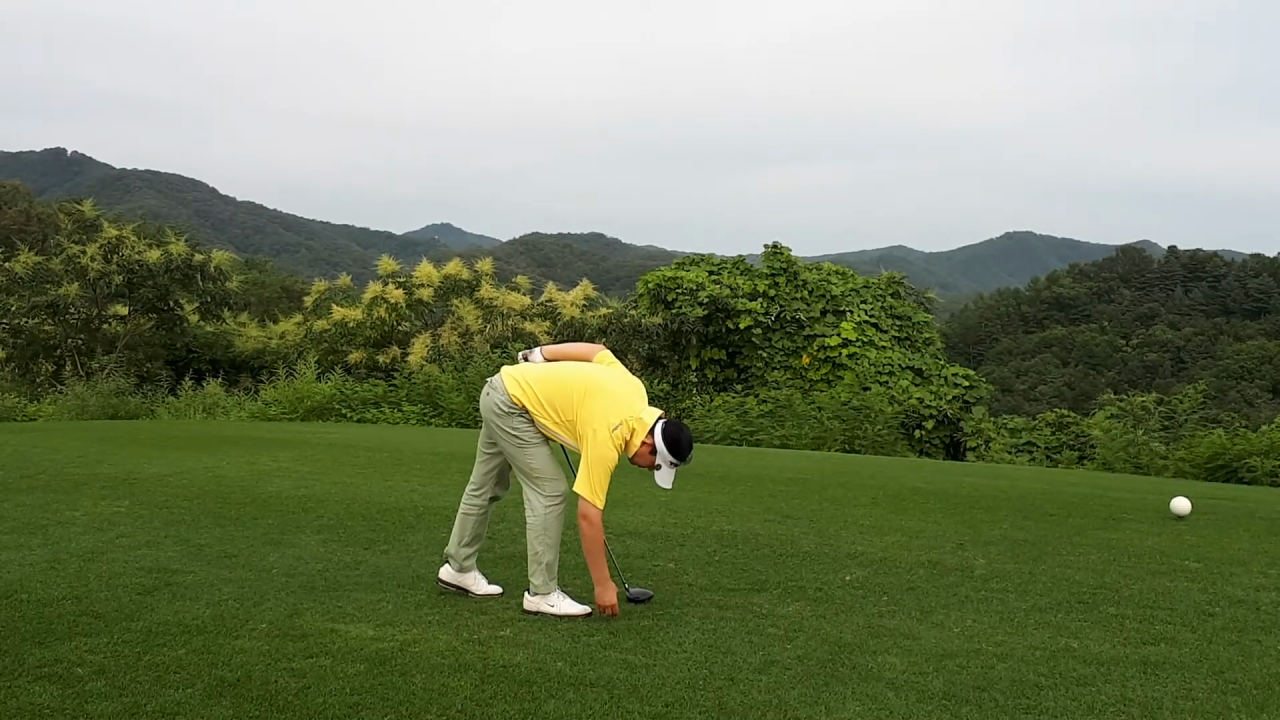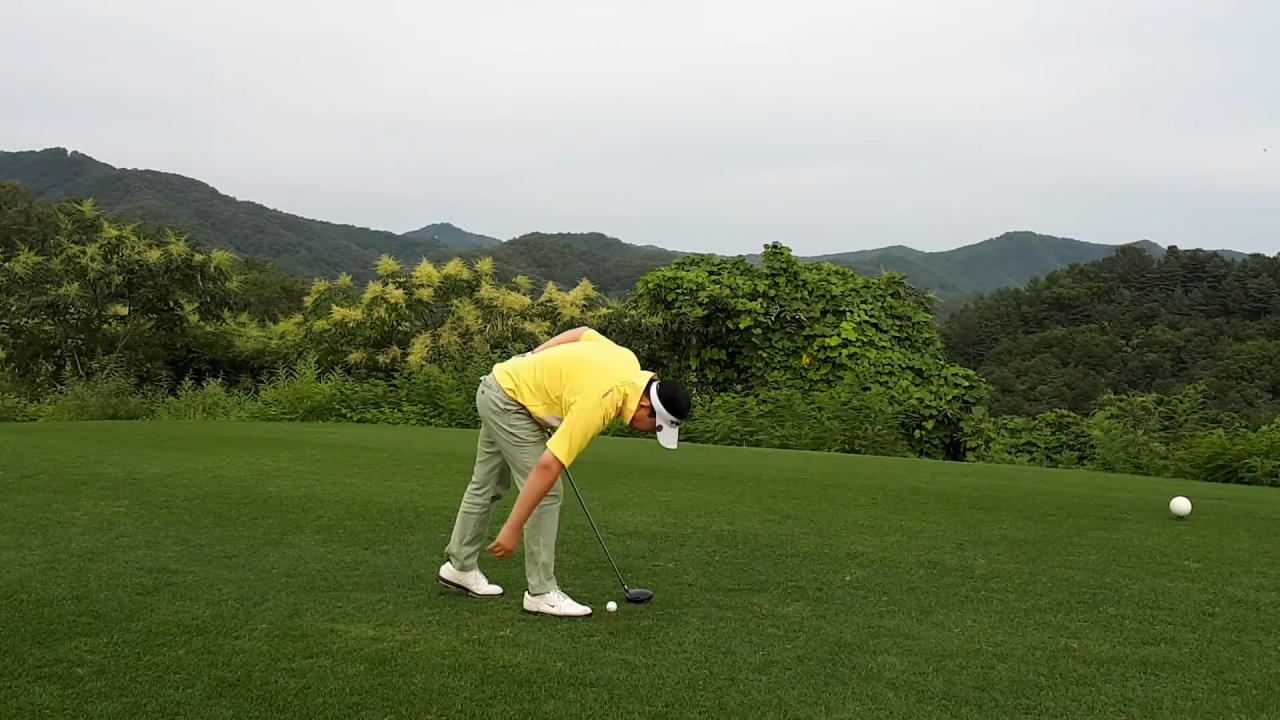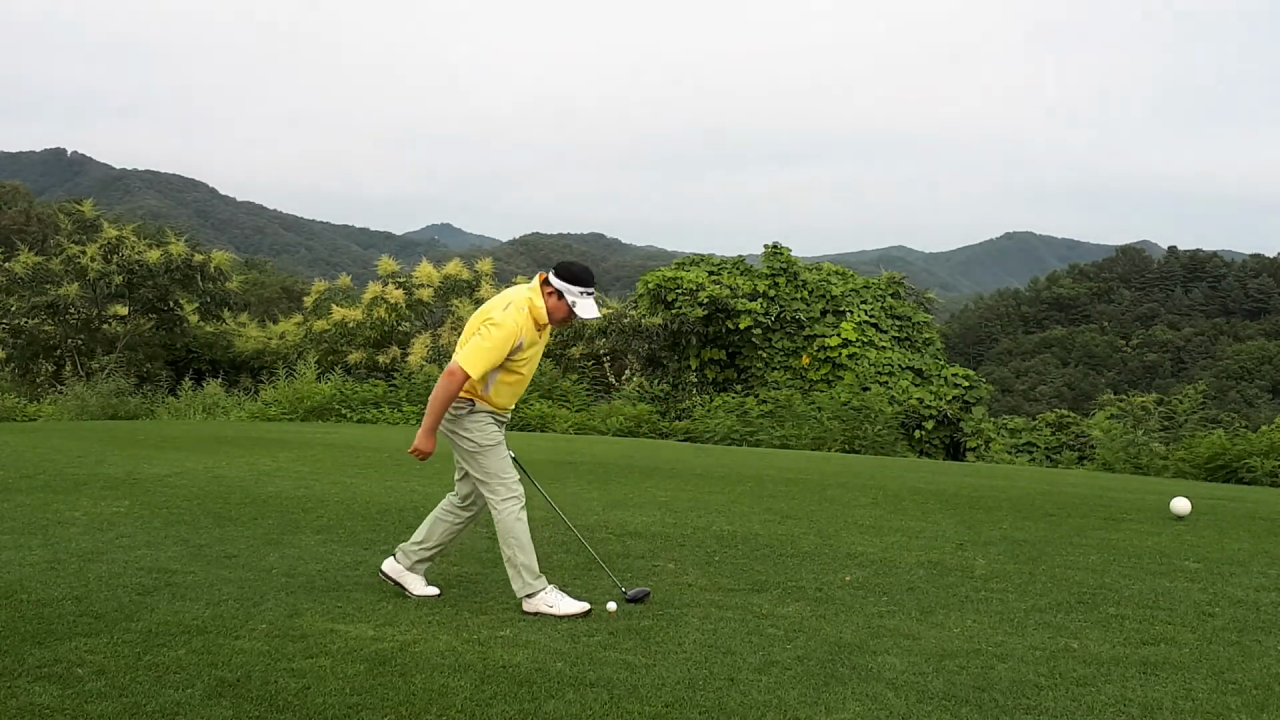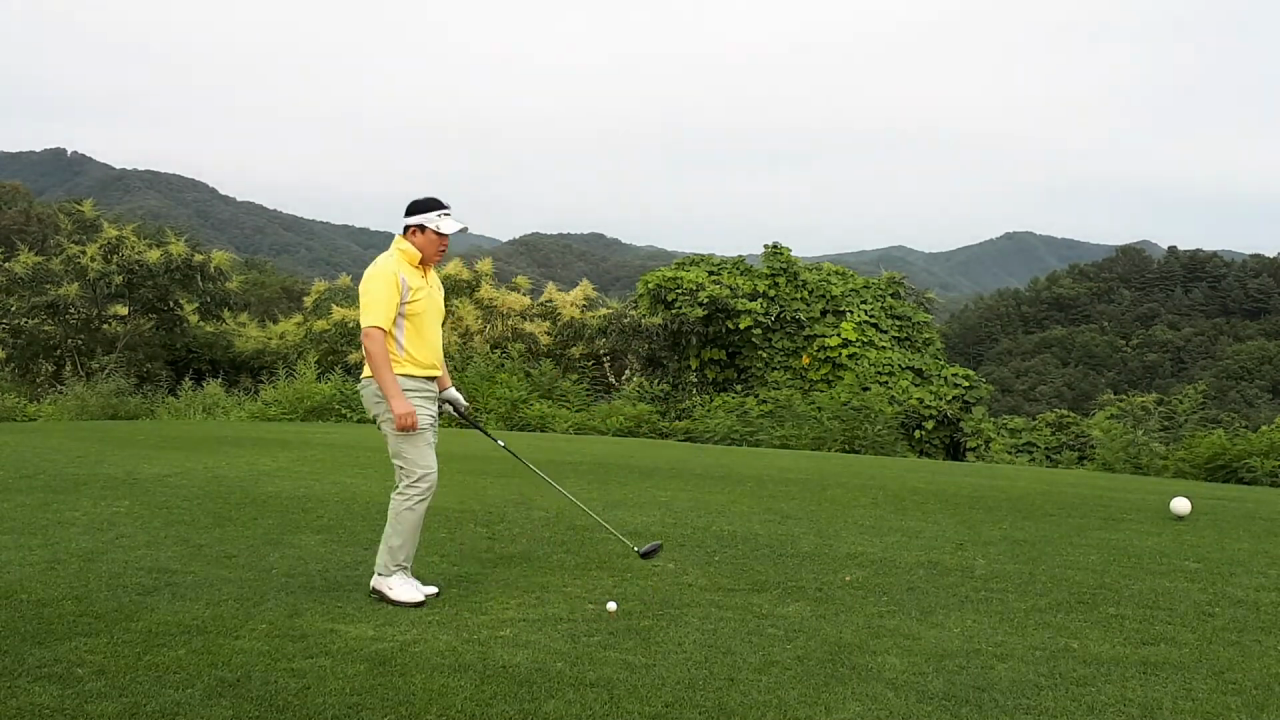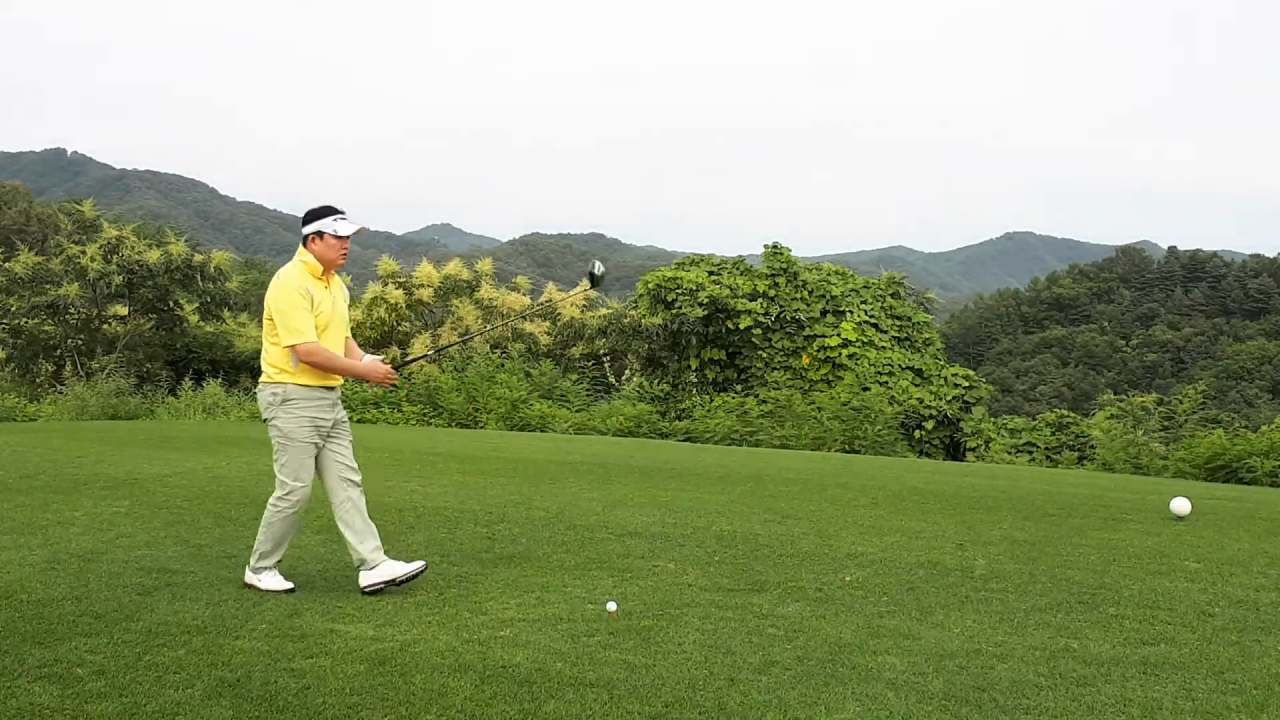
dt=0.5s
person 1, frame 1
left shoulder: (635, 392)
right shoulder: (607, 438)
left elbow: (598, 351)
right elbow: (588, 515)
left wrist: (539, 356)
right wrist: (603, 584)
left hip: (504, 388)
right hip: (511, 404)
left knee: (486, 487)
right knee: (550, 493)
left ankle: (459, 568)
right ankle: (542, 593)
person 1, frame 2
left shoulder: (629, 366)
right shoulder: (598, 403)
left elbow: (582, 333)
right elbow: (547, 467)
left wrist: (534, 366)
right wrist: (513, 529)
left hip: (503, 387)
right hip: (507, 401)
left knee: (487, 484)
right knee: (546, 492)
left ankle: (459, 566)
right ankle: (542, 592)
person 1, frame 3
left shoulder: (539, 304)
right shoulder: (511, 321)
right elbow: (454, 374)
right wrist: (427, 432)
left hip: (483, 409)
right hip: (466, 408)
left knee: (469, 499)
right knee: (507, 496)
left ankle: (405, 563)
right ankle: (535, 592)
person 1, frame 4
left shoulder: (427, 274)
right shoulder: (387, 271)
right elbow: (373, 337)
left wrist: (446, 384)
right wrist: (395, 397)
left hip: (422, 392)
right hip: (398, 392)
left knee: (417, 481)
right knee: (417, 478)
left ankle: (393, 572)
right ankle: (391, 570)
person 1, frame 5
left shoulder: (335, 284)
right shoulder: (291, 283)
right elbow: (305, 350)
left wrist: (366, 363)
right wrist: (363, 370)
left hip: (327, 398)
right hip: (291, 397)
left knee: (345, 481)
right knee: (294, 489)
left ankle: (373, 565)
right ankle: (261, 567)
